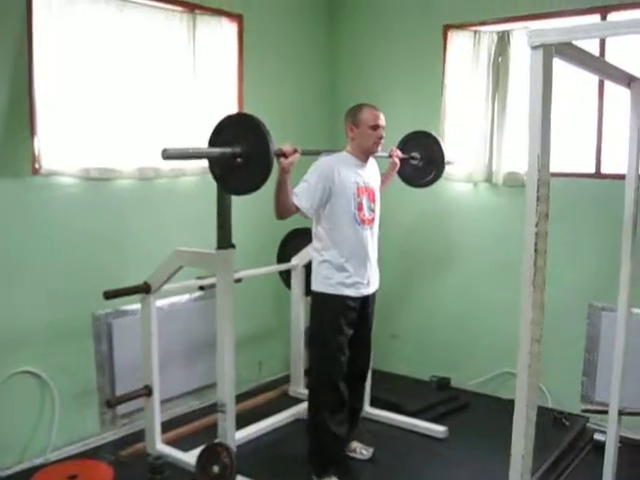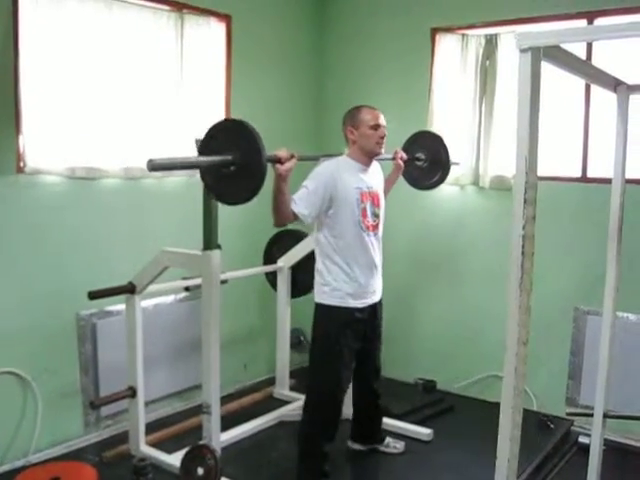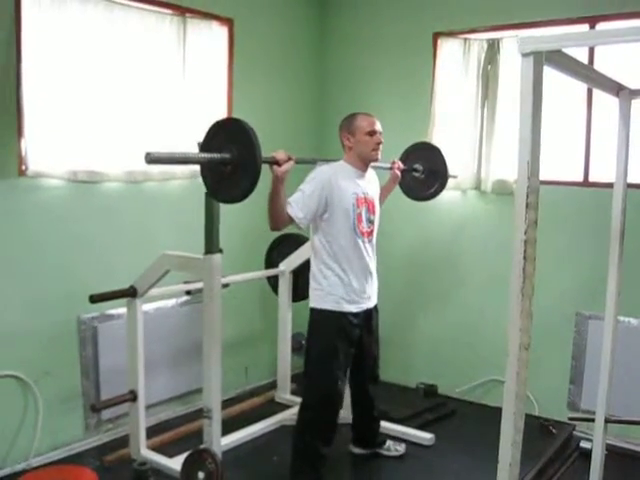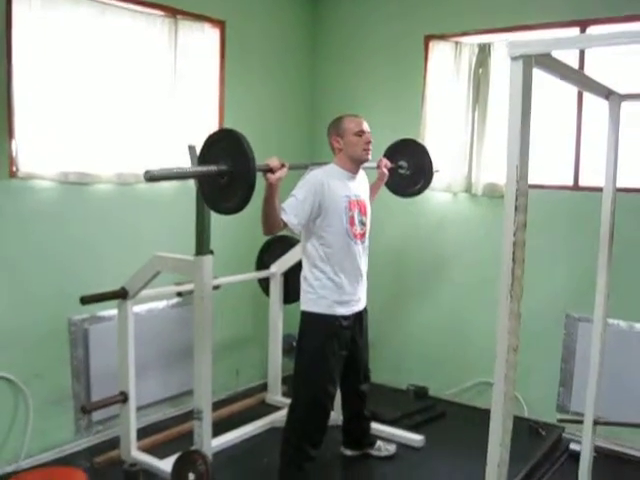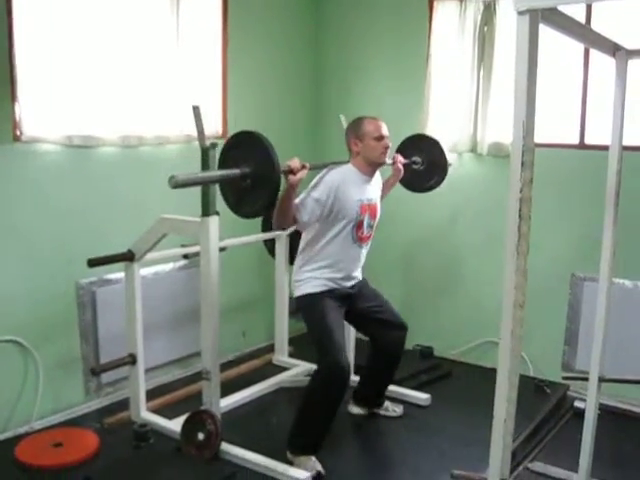
dt=1s
person 1, frame 1
left shoulder: (371, 167)
right shoulder: (328, 168)
right elbow: (284, 211)
left wrist: (392, 169)
right wrist: (284, 171)
left hip: (366, 286)
right hip: (333, 289)
left knee: (356, 372)
right knee: (329, 378)
left ankle: (343, 437)
person 1, frame 2
left shoulder: (374, 171)
right shoulder: (329, 173)
right elbow: (284, 218)
left wrist: (397, 171)
right wrist: (281, 179)
left hip: (371, 294)
right hip: (338, 300)
left knee: (369, 374)
right knee: (327, 386)
left ankle: (367, 434)
person 1, frame 3
left shoulder: (370, 178)
right shoulder: (326, 177)
right elbow: (279, 221)
left wrist: (393, 181)
right wrist: (278, 180)
left hip: (366, 300)
right hip: (333, 305)
left knee: (366, 377)
right knee: (324, 391)
left ankle: (367, 438)
person 1, frame 4
left shoulder: (359, 180)
right shoulder: (318, 181)
right elbow: (272, 227)
left wrist: (381, 180)
right wrist: (272, 187)
left hip: (356, 303)
right hip: (324, 308)
left knee: (358, 380)
right knee: (314, 395)
left ankle: (358, 439)
person 1, frame 5
left shoulder: (374, 179)
right shoulder: (335, 181)
right elbow: (283, 223)
left wrist: (395, 176)
right wrist: (291, 186)
left hip: (351, 281)
right hip: (316, 286)
left knee: (393, 331)
right knee: (335, 366)
left ankle: (367, 398)
right ankle: (300, 447)
